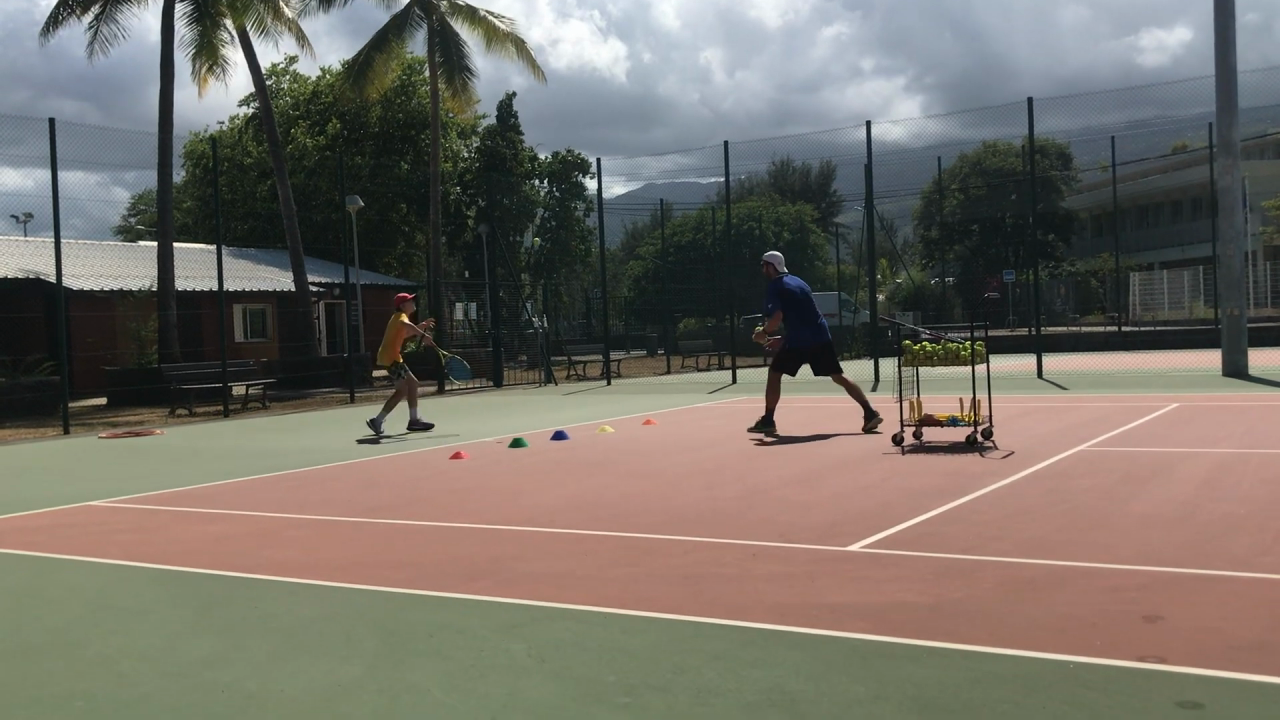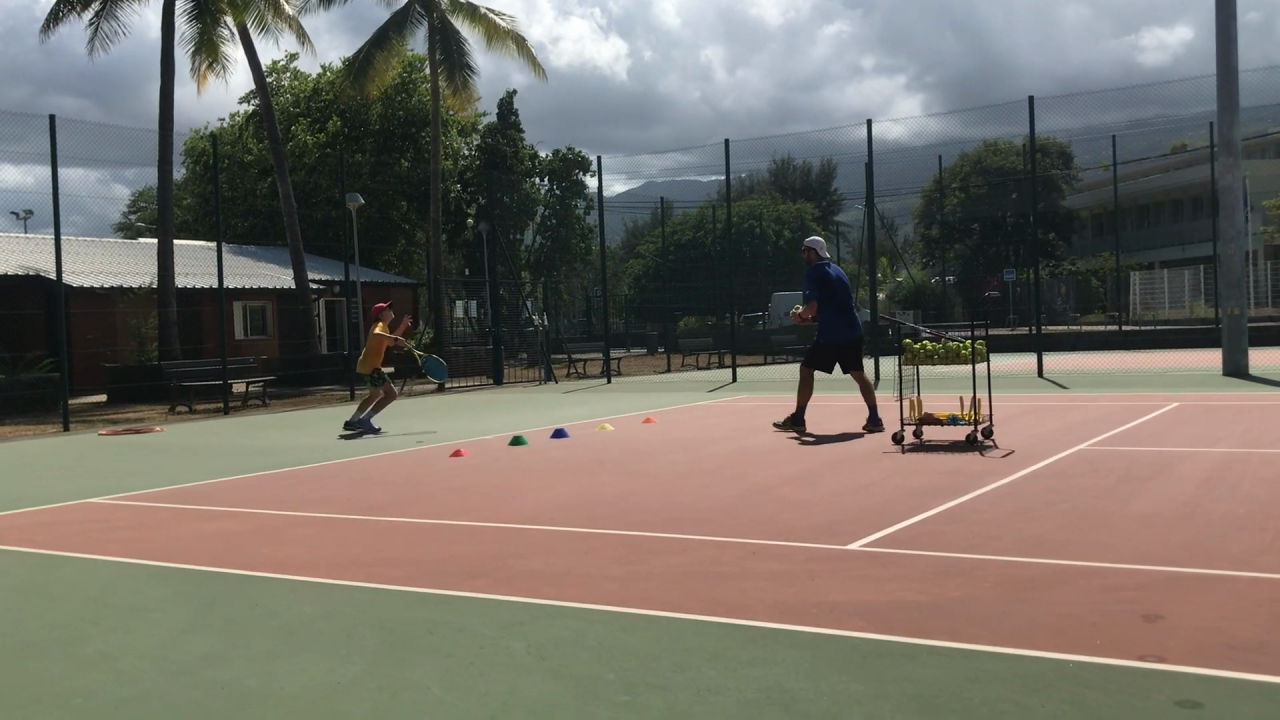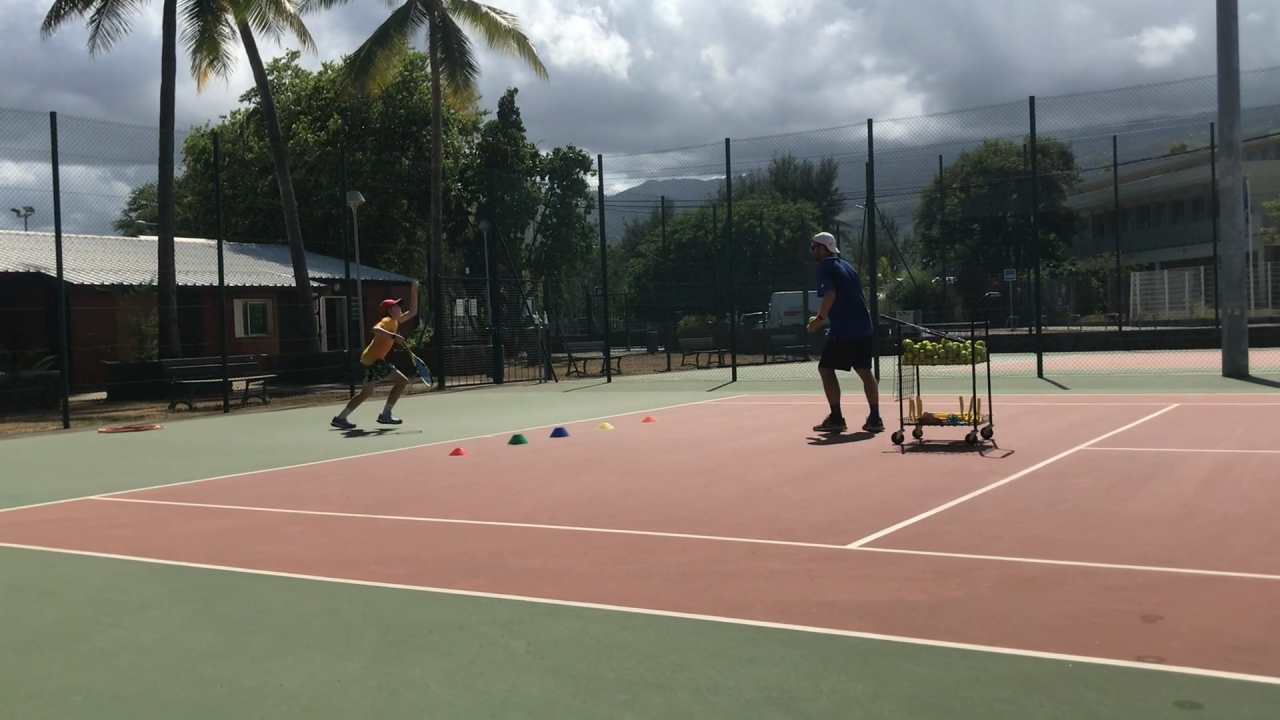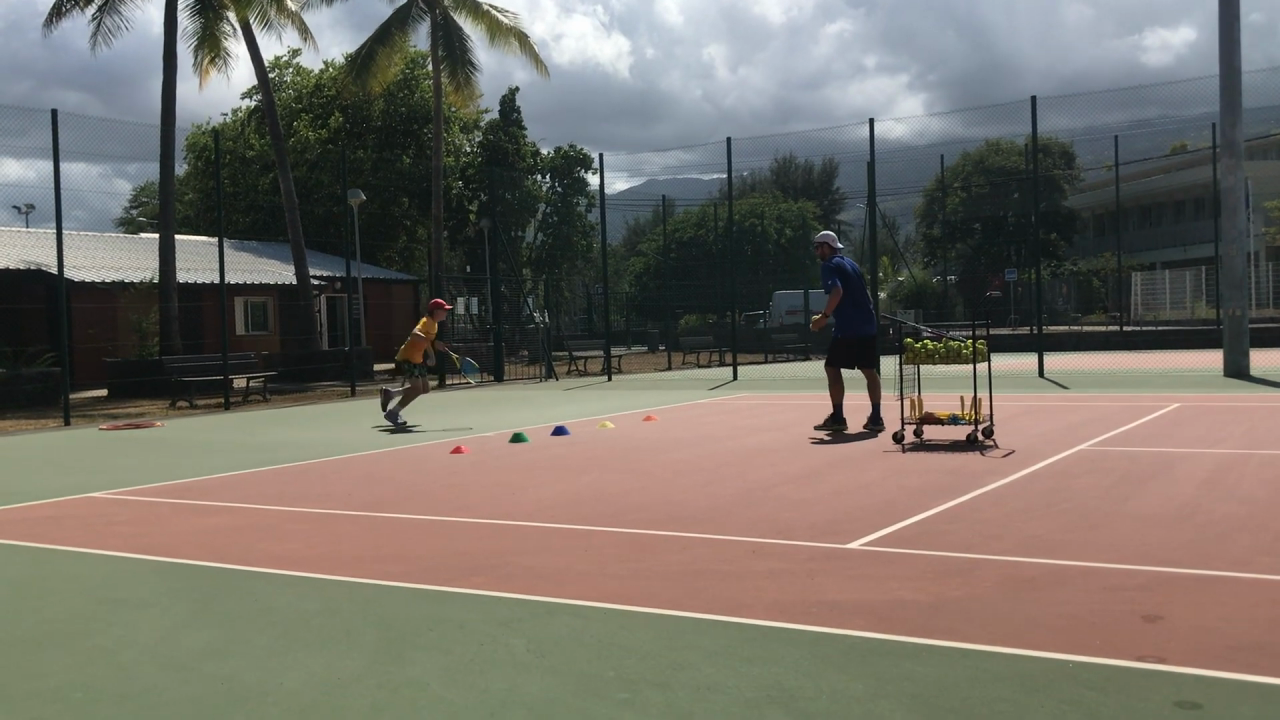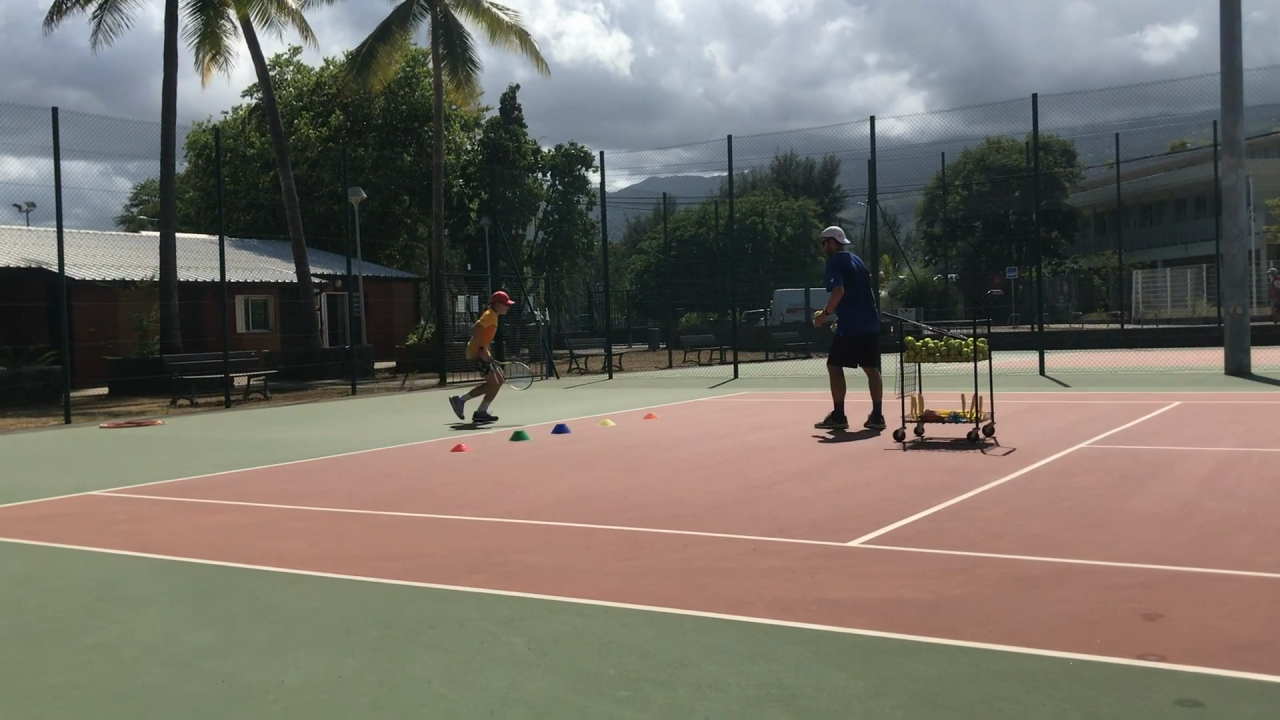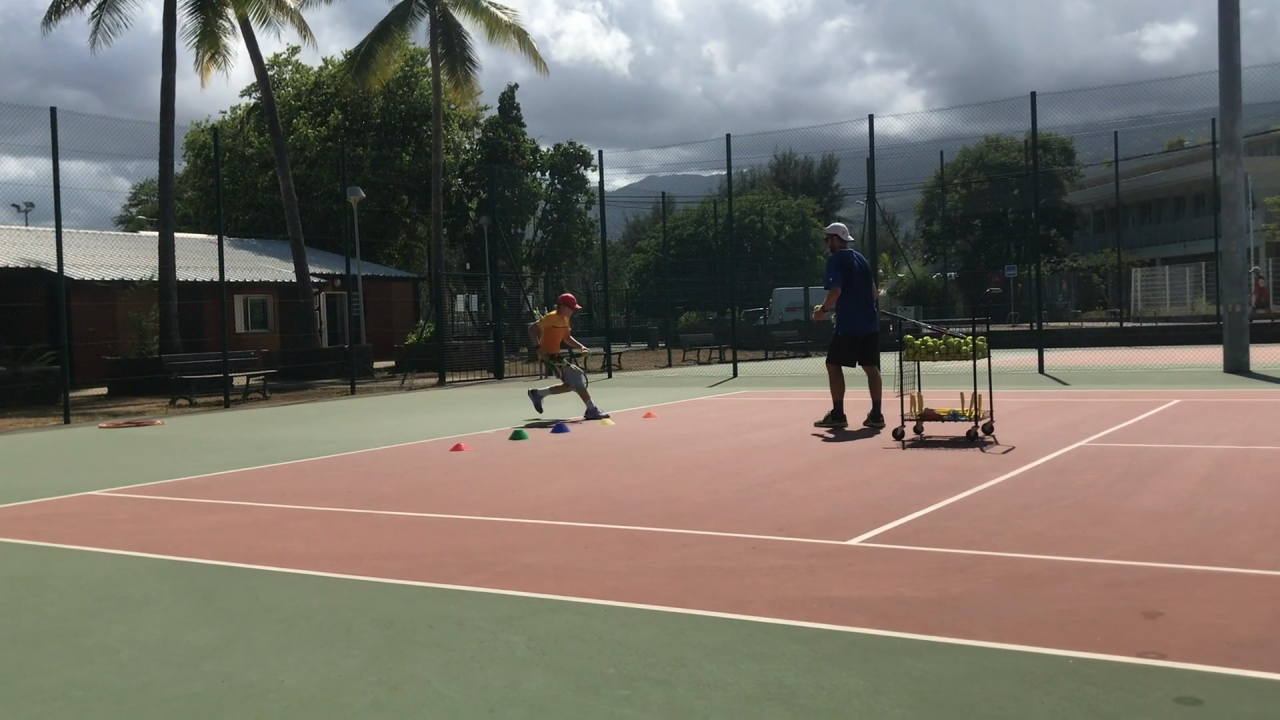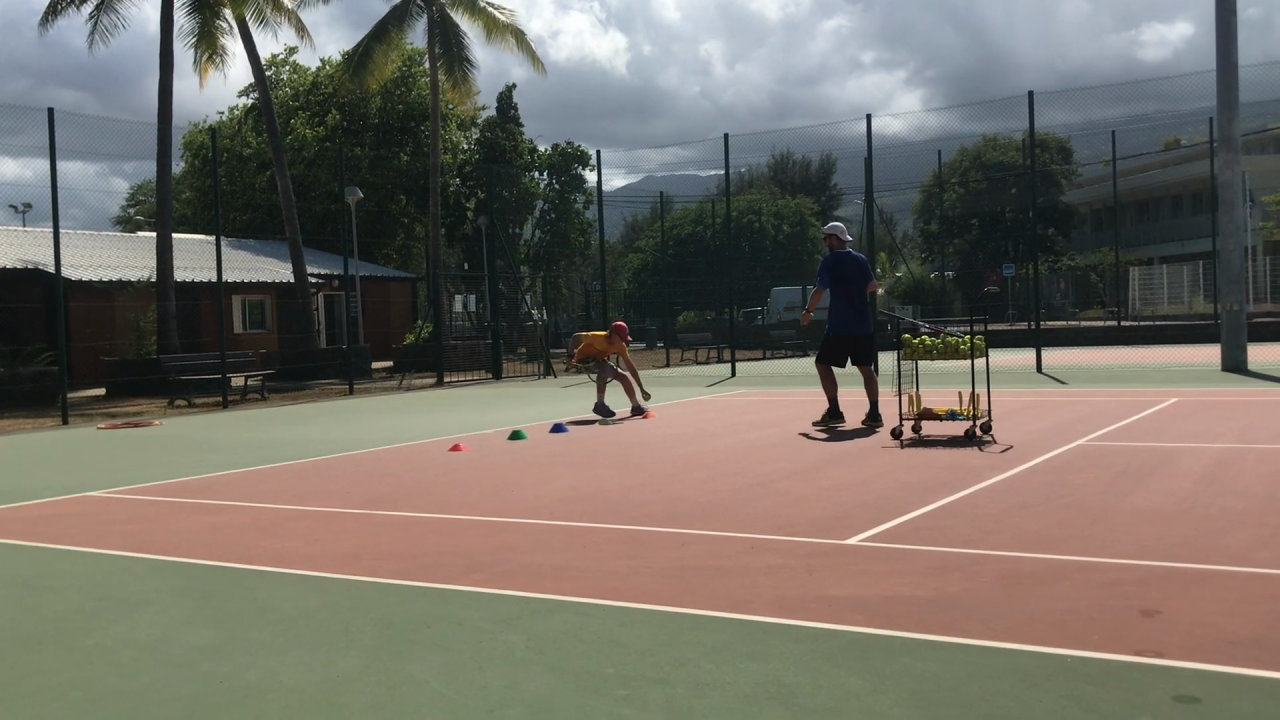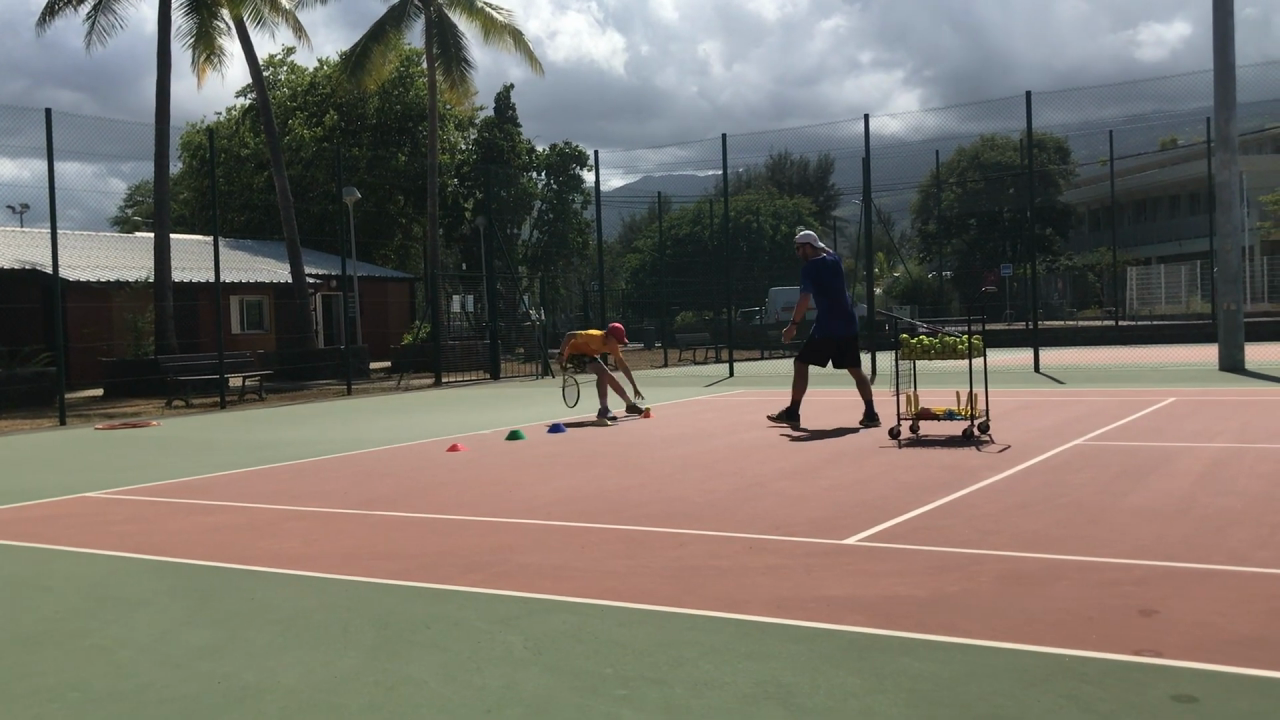
dt=0.3s
person 1, frame 1
left shoulder: (774, 287)
right shoulder: (797, 282)
left elbow: (776, 317)
left wrist: (764, 332)
right wrist: (782, 339)
left hip: (797, 340)
right hip: (820, 335)
left knee: (774, 374)
right knee: (839, 377)
left ankle: (767, 421)
right ankle: (871, 414)
person 1, frame 2
left shoulder: (813, 273)
right shoulder: (838, 271)
left elbow: (812, 306)
left wrist: (800, 315)
right wrist: (812, 318)
left hip: (830, 334)
right hip: (853, 331)
left knee: (807, 370)
right knee: (859, 374)
left ankle: (797, 419)
right ankle: (874, 419)
person 1, frame 3
left shoulder: (823, 267)
right shoulder: (847, 266)
left elbow: (830, 295)
left wrist: (819, 318)
left hip: (843, 330)
right hip: (864, 327)
left knee: (826, 369)
right knee: (865, 371)
left ankle: (836, 418)
right ankle: (875, 419)
person 1, frame 4
left shoulder: (829, 265)
right shoulder: (851, 264)
left elbow: (837, 292)
left wrist: (824, 316)
left hip: (848, 327)
right hip: (868, 325)
left knee: (832, 368)
right knee: (870, 370)
left ankle: (838, 418)
right ankle: (876, 418)
person 1, frame 5
left shoulder: (834, 262)
right shoulder: (857, 261)
left elbow: (838, 291)
left wrist: (825, 313)
left hip: (850, 325)
right hip: (870, 323)
left knee: (835, 367)
right knee: (871, 368)
left ankle: (838, 416)
right ankle: (877, 416)
person 1, frame 6
left shoulder: (835, 260)
right shoulder: (861, 259)
left elbow: (836, 291)
right elbow: (874, 292)
left wrist: (823, 310)
left hip: (848, 324)
right hip: (870, 322)
left knee: (834, 365)
right knee: (871, 367)
left ankle: (838, 415)
right ankle: (876, 415)
person 1, frame 7
left shoulder: (830, 261)
right shoulder: (861, 259)
left elbow: (819, 290)
right elbow: (873, 286)
left wrist: (807, 311)
left hip: (840, 325)
right hip: (864, 323)
left knee: (823, 364)
right knee: (866, 368)
left ankle: (834, 411)
right ankle: (874, 414)
person 1, frame 8
left shoulder: (809, 268)
right shoulder: (834, 259)
left elbow: (805, 298)
left wrist: (793, 324)
left hip: (826, 327)
right hip: (849, 325)
left knee: (800, 364)
right knee: (855, 369)
left ankle: (792, 413)
right ankle: (870, 413)
